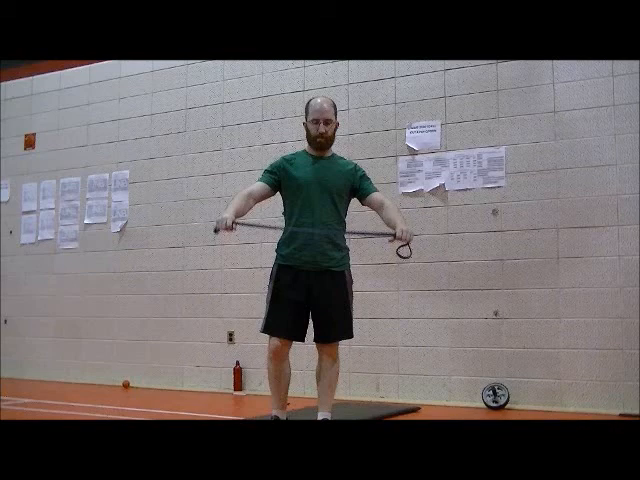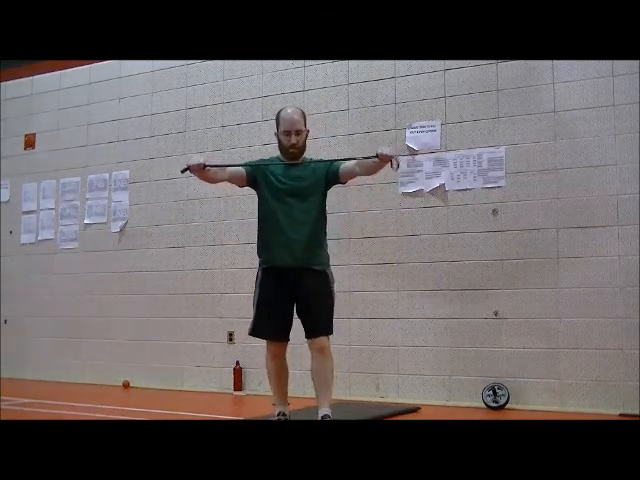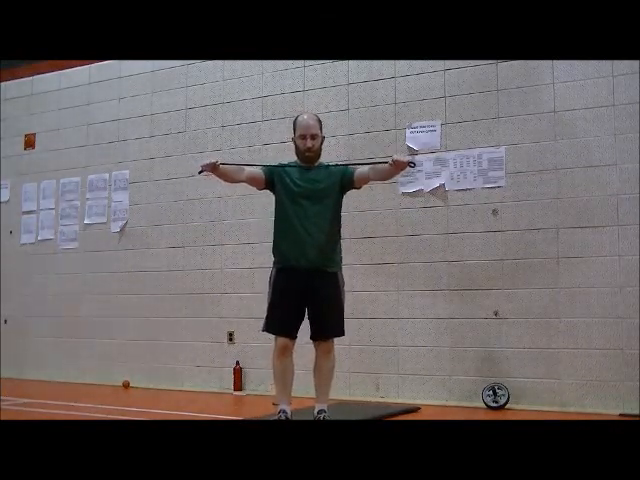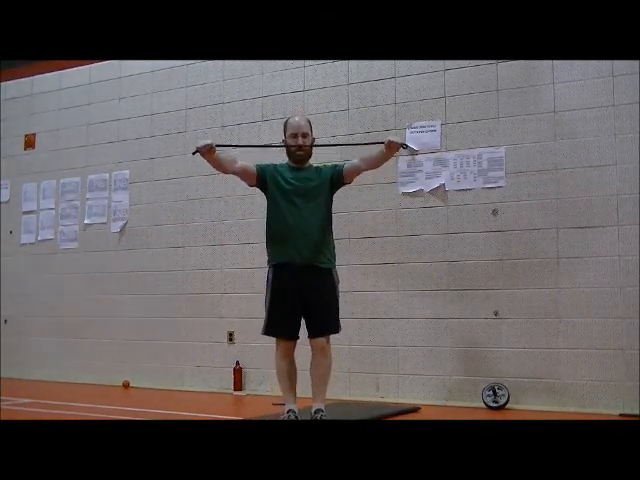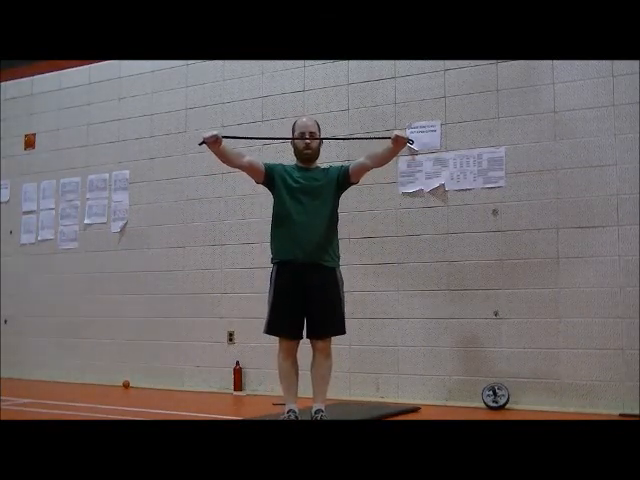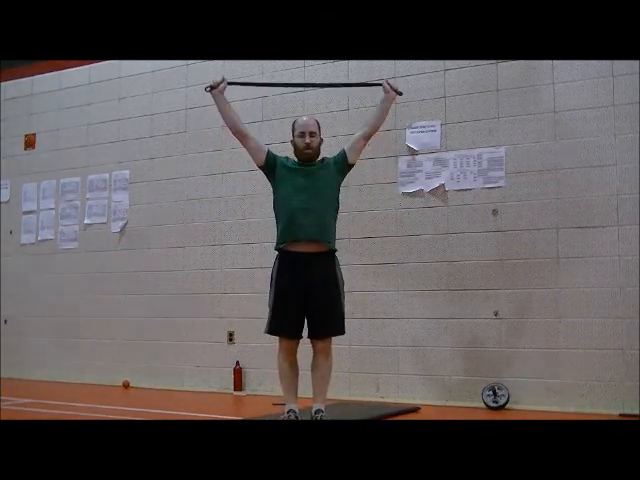
dt=0.7s
person 1, frame 1
left shoulder: (349, 170)
right shoulder: (286, 165)
left elbow: (379, 202)
right elbow: (252, 193)
left wrist: (398, 224)
right wrist: (232, 211)
left hip: (333, 270)
right hip: (290, 268)
left knee: (329, 349)
right knee: (277, 345)
left ankle: (324, 416)
right ankle: (278, 414)
person 1, frame 2
left shoulder: (322, 169)
right shoulder: (261, 169)
left elbow: (355, 167)
right elbow: (225, 173)
left wrist: (379, 160)
right wrist: (202, 169)
left hip: (314, 269)
right hip: (273, 270)
left knee: (320, 344)
right knee: (275, 347)
left ankle: (325, 413)
right ankle: (281, 411)
person 1, frame 3
left shoulder: (337, 174)
right shoulder: (279, 173)
left elbow: (370, 172)
right elbow: (243, 174)
left wrist: (395, 166)
right wrist: (217, 169)
left hip: (326, 271)
right hip: (287, 270)
left knee: (324, 345)
right knee: (283, 344)
left ankle: (321, 409)
right ankle: (283, 409)
person 1, frame 4
left shoulder: (327, 174)
right shoulder: (271, 174)
left elbow: (360, 165)
right elbow: (235, 166)
left wrist: (388, 151)
right wrist: (210, 155)
left hip: (320, 269)
right hip: (282, 270)
left knee: (321, 344)
right knee: (284, 345)
left ankle: (319, 408)
right ankle: (290, 409)
person 1, frame 5
left shoulder: (335, 176)
right shoulder: (277, 174)
left elbow: (368, 162)
right elbow: (243, 162)
left wrist: (395, 147)
right wrist: (217, 147)
left hip: (324, 269)
right hip: (286, 269)
left knee: (322, 344)
right knee: (287, 344)
left ankle: (319, 408)
right ankle: (290, 408)
person 1, frame 6
left shoulder: (334, 167)
right shoulder: (278, 168)
left elbow: (366, 132)
right elbow: (242, 133)
left wrist: (388, 97)
right wrist: (219, 95)
left hip: (324, 265)
right hip: (288, 264)
left knee: (322, 344)
right knee: (287, 344)
left ankle: (319, 408)
right ankle: (291, 409)
